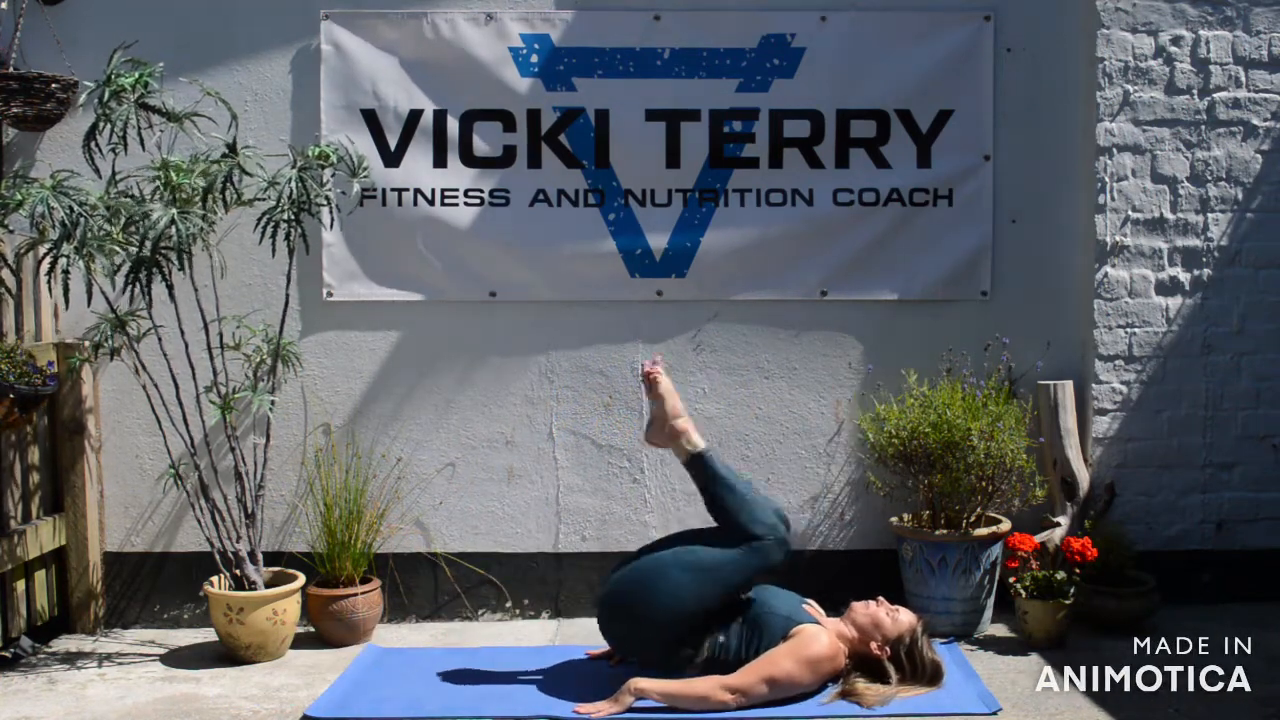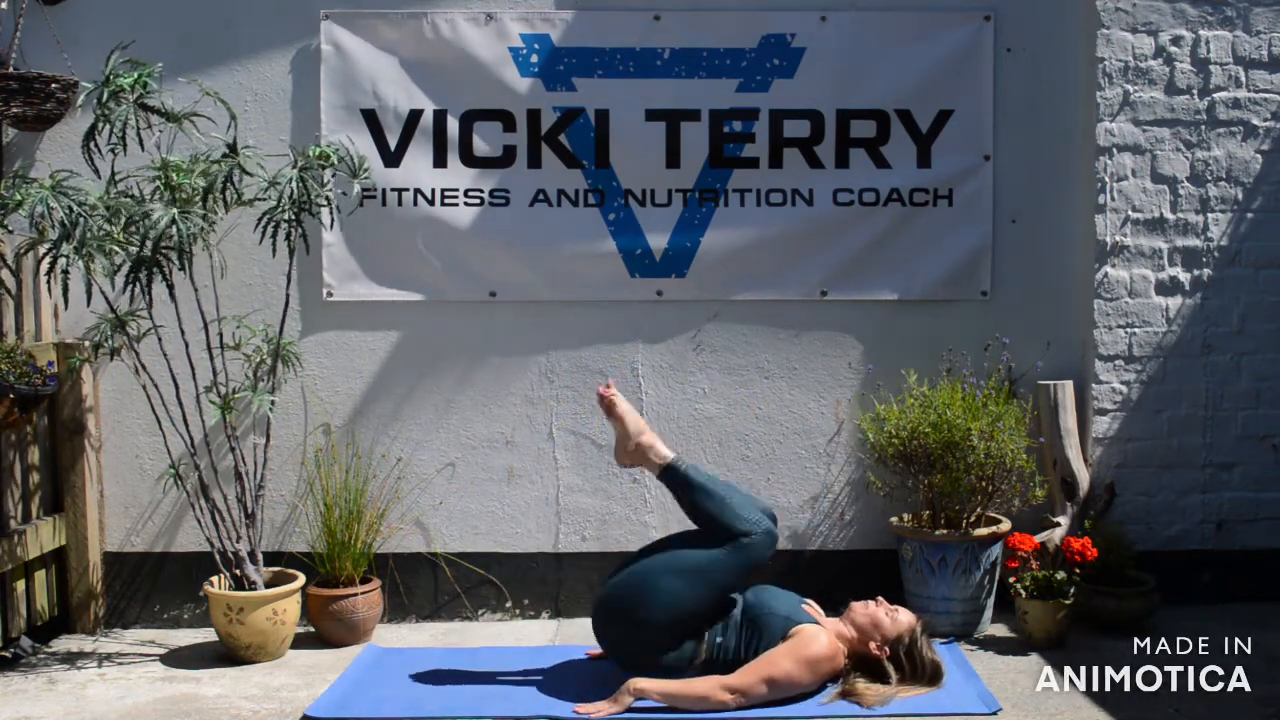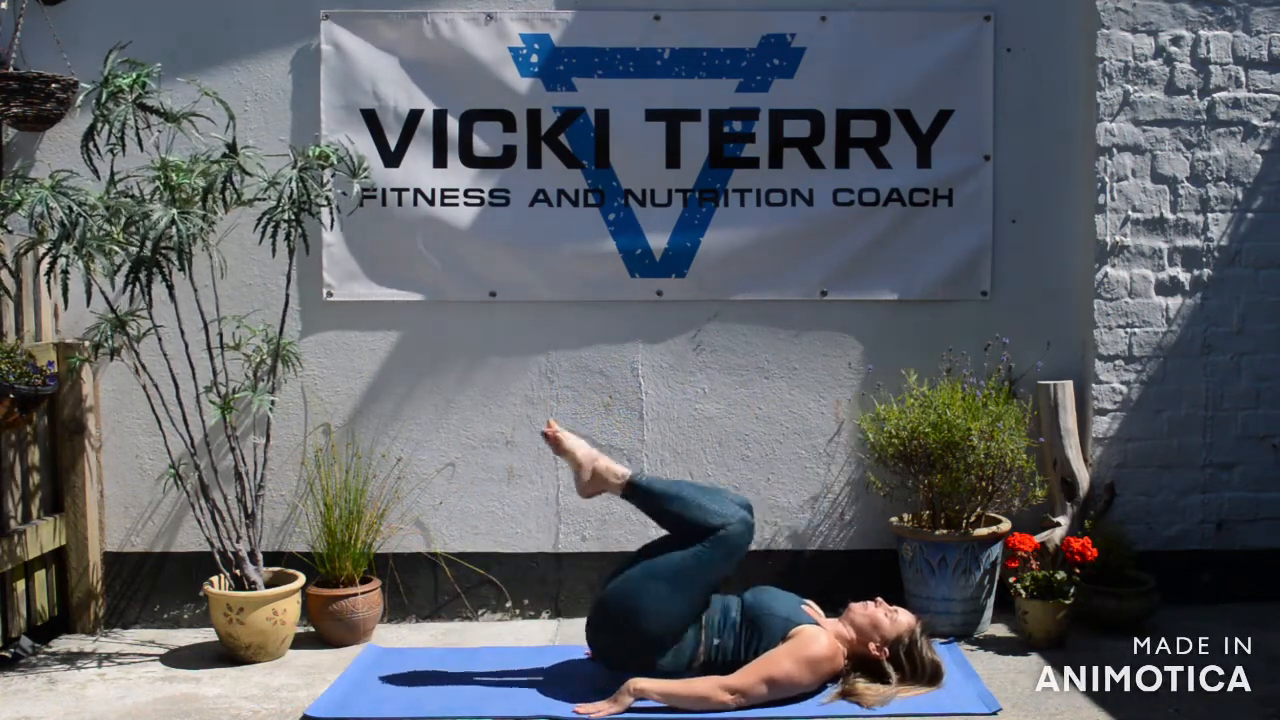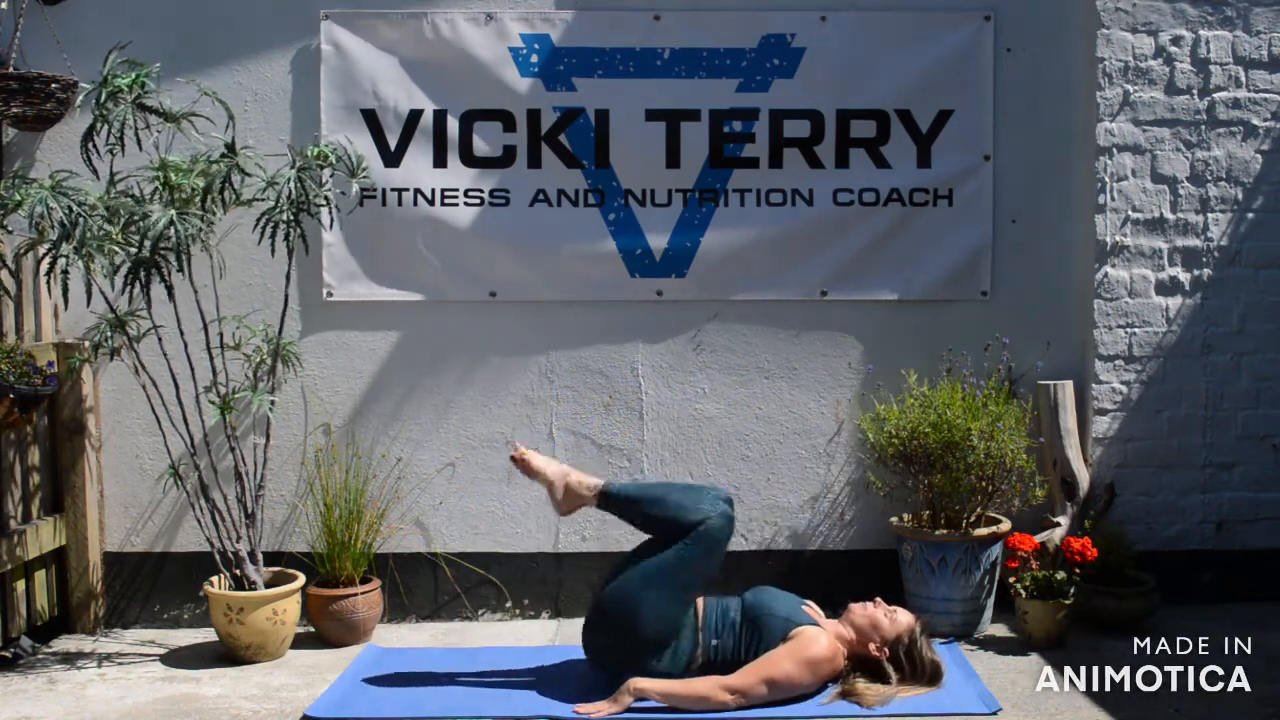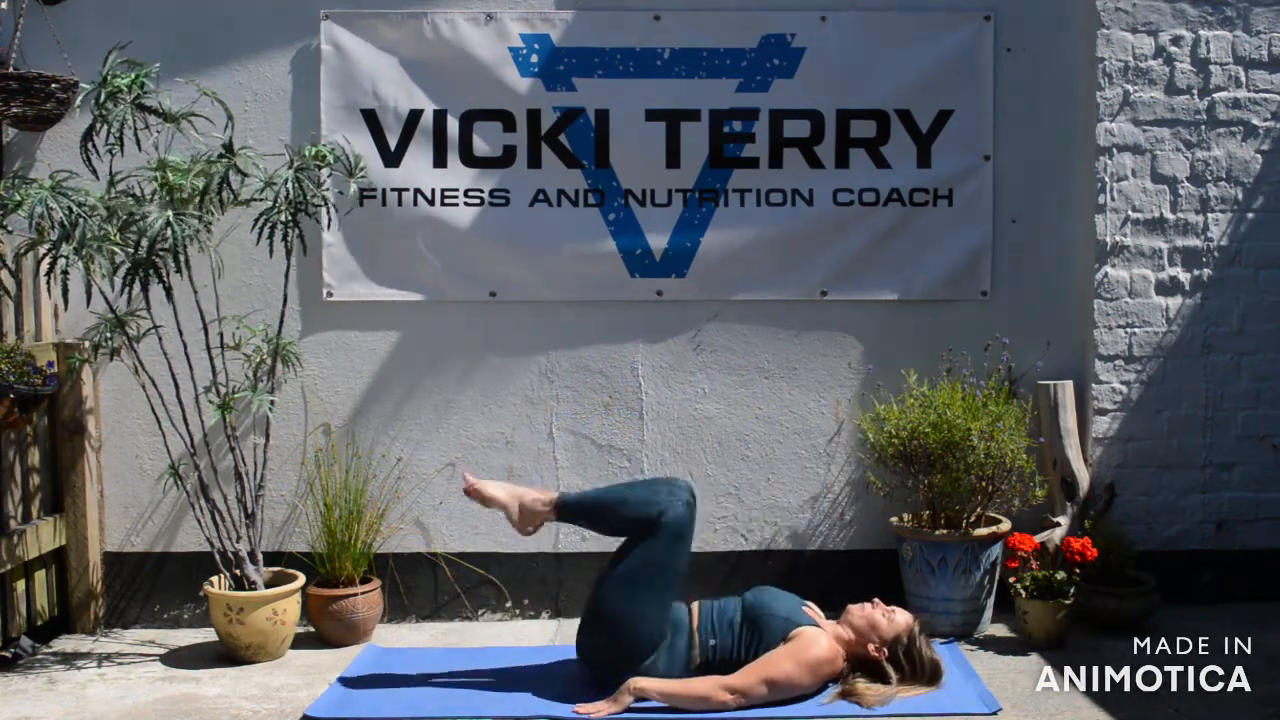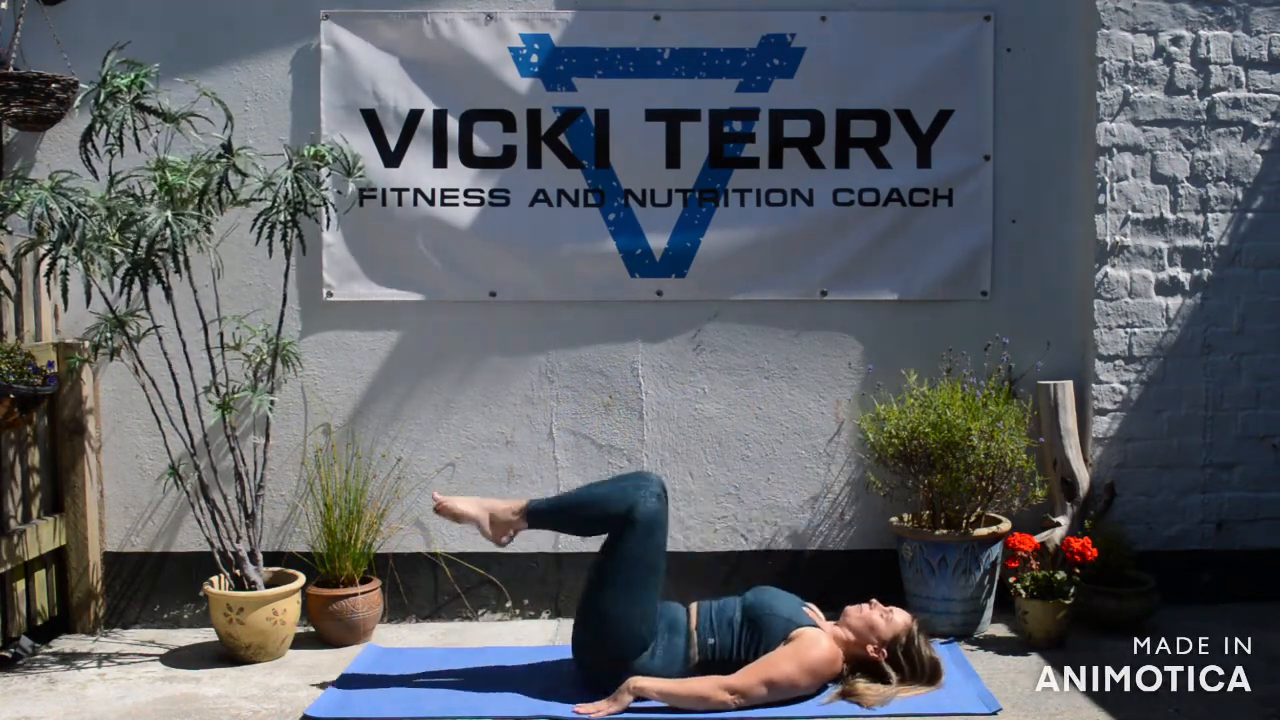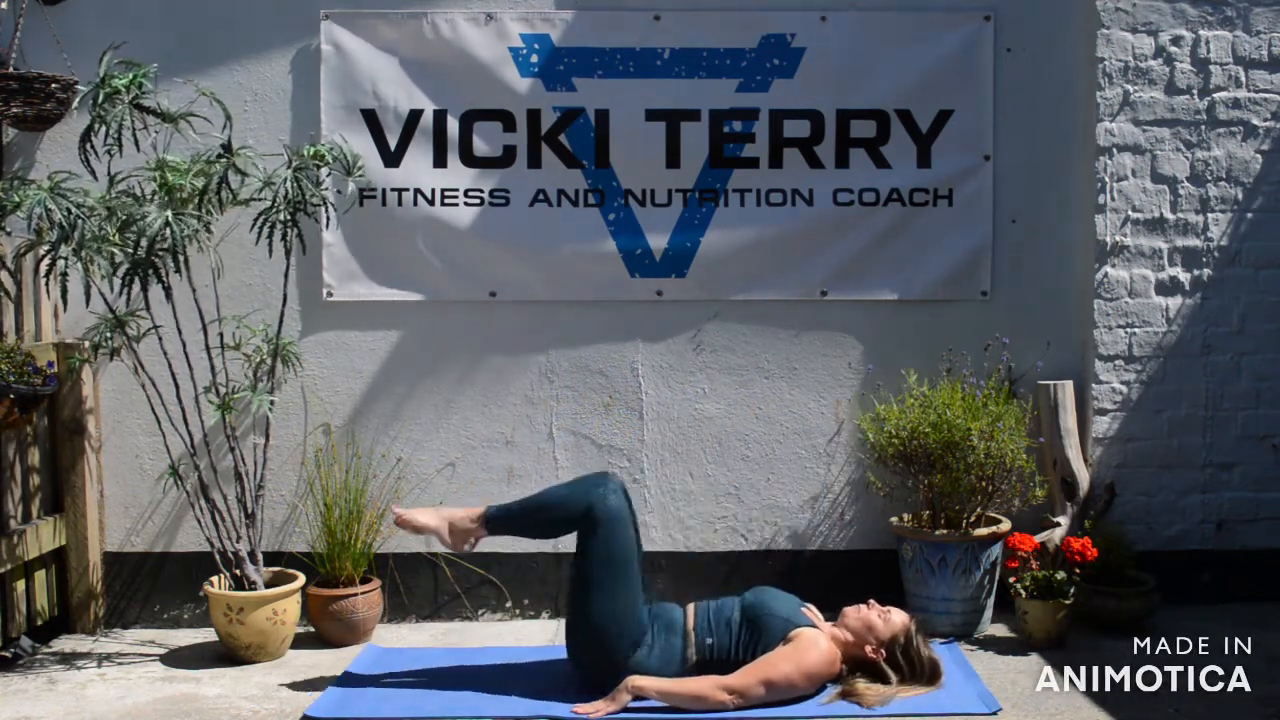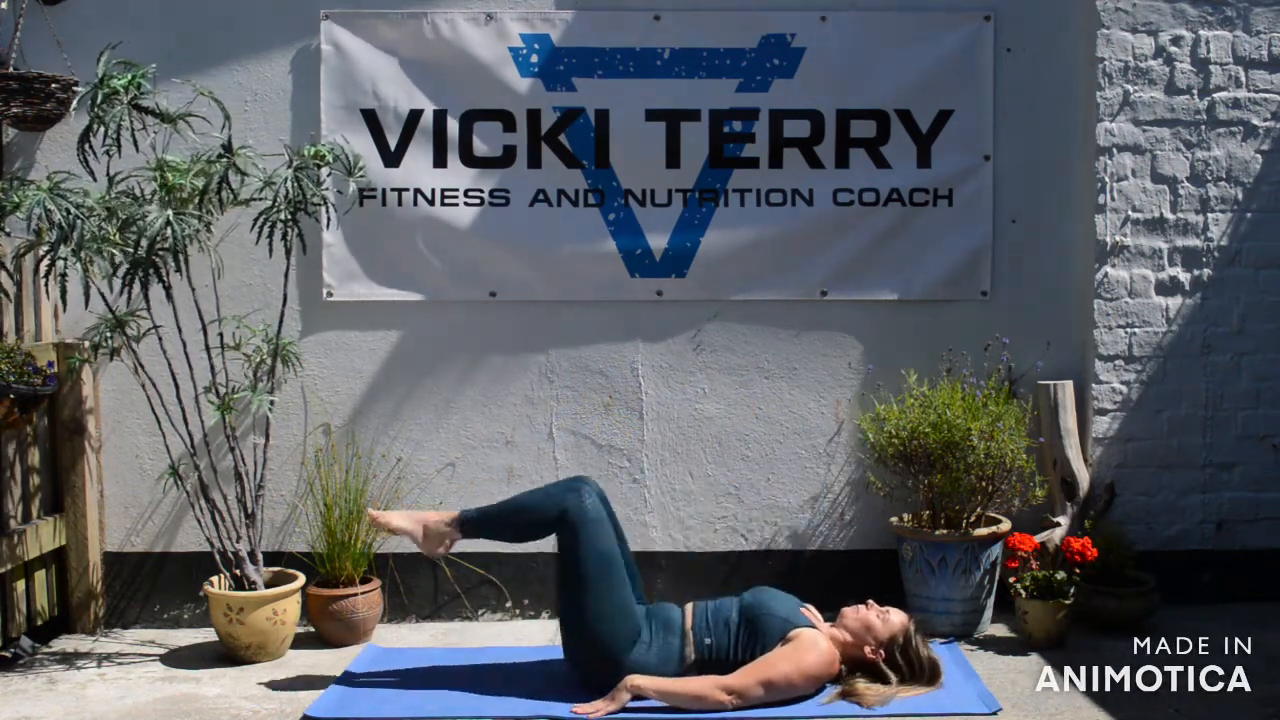
dt=0.1s
person 1, frame 1
left shoulder: (822, 651)
right shoulder: (818, 620)
left wrist: (638, 688)
right hip: (648, 624)
left knee: (767, 539)
left ankle: (685, 439)
right ankle: (683, 438)
person 1, frame 2
left shoulder: (821, 651)
right shoulder: (820, 623)
left wrist: (638, 688)
left knee: (757, 533)
right knee: (754, 527)
left ankle: (652, 454)
right ankle: (650, 453)
person 1, frame 3
left shoulder: (820, 652)
right shoulder: (814, 620)
left wrist: (637, 687)
left knee: (733, 523)
right knee: (732, 520)
left ankle: (611, 476)
right ankle: (612, 477)
person 1, frame 4
left shoulder: (821, 653)
right shoulder: (816, 621)
left hip: (630, 646)
left knee: (713, 512)
right knee: (709, 512)
left ankle: (582, 489)
right ankle: (581, 490)
person 1, frame 5
left shoulder: (819, 654)
right shoulder: (813, 620)
left hip: (628, 655)
right hip: (666, 632)
left knee: (675, 502)
right knee: (673, 505)
left ankle: (541, 504)
right ankle: (545, 505)
person 1, frame 6
left shoulder: (818, 656)
right shoulder: (817, 626)
left hip: (630, 659)
right hip: (662, 629)
left knee: (644, 493)
right knee: (642, 497)
left ankle: (511, 516)
right ankle: (512, 516)
person 1, frame 7
left shoulder: (818, 656)
right shoulder: (813, 626)
left hip: (630, 657)
right hip: (654, 626)
left knee: (605, 496)
right knee: (608, 496)
left ankle: (473, 522)
right ankle: (476, 522)
person 1, frame 8
left shoulder: (816, 658)
right shoulder: (813, 627)
left hip: (628, 656)
right hip: (650, 624)
left knee: (577, 499)
right knee: (583, 497)
left ankle: (445, 526)
right ankle: (447, 525)
